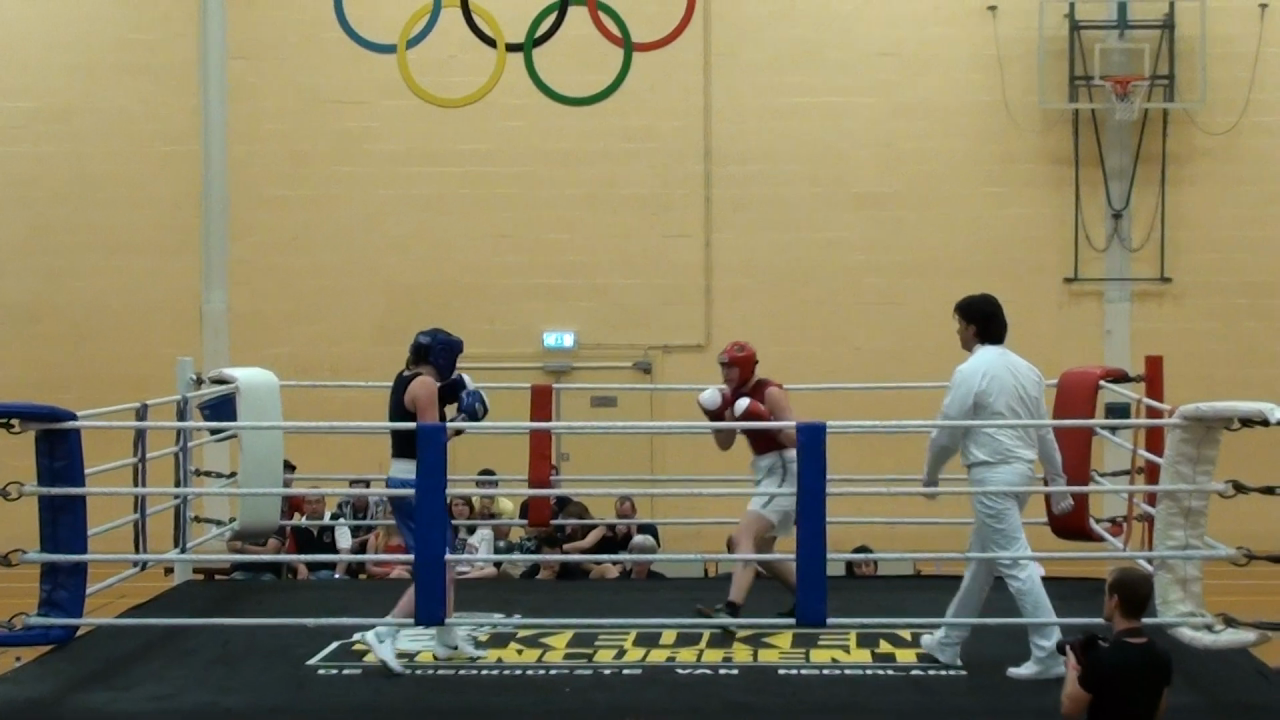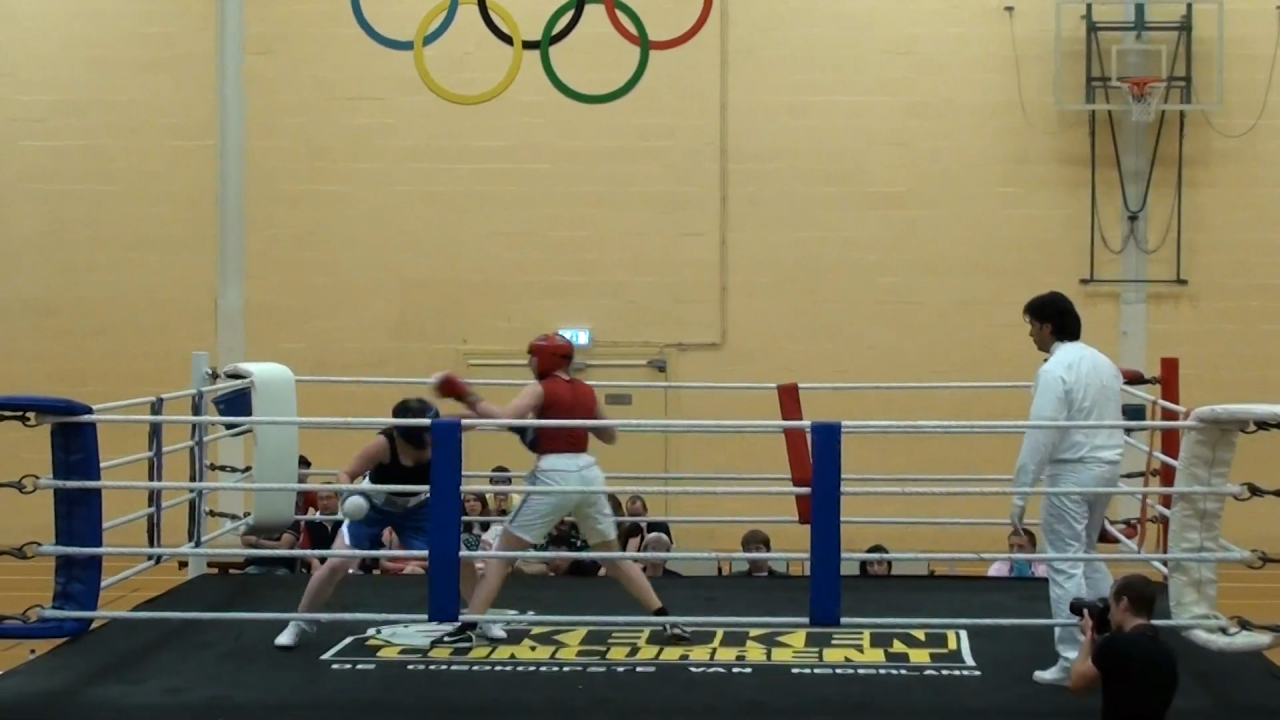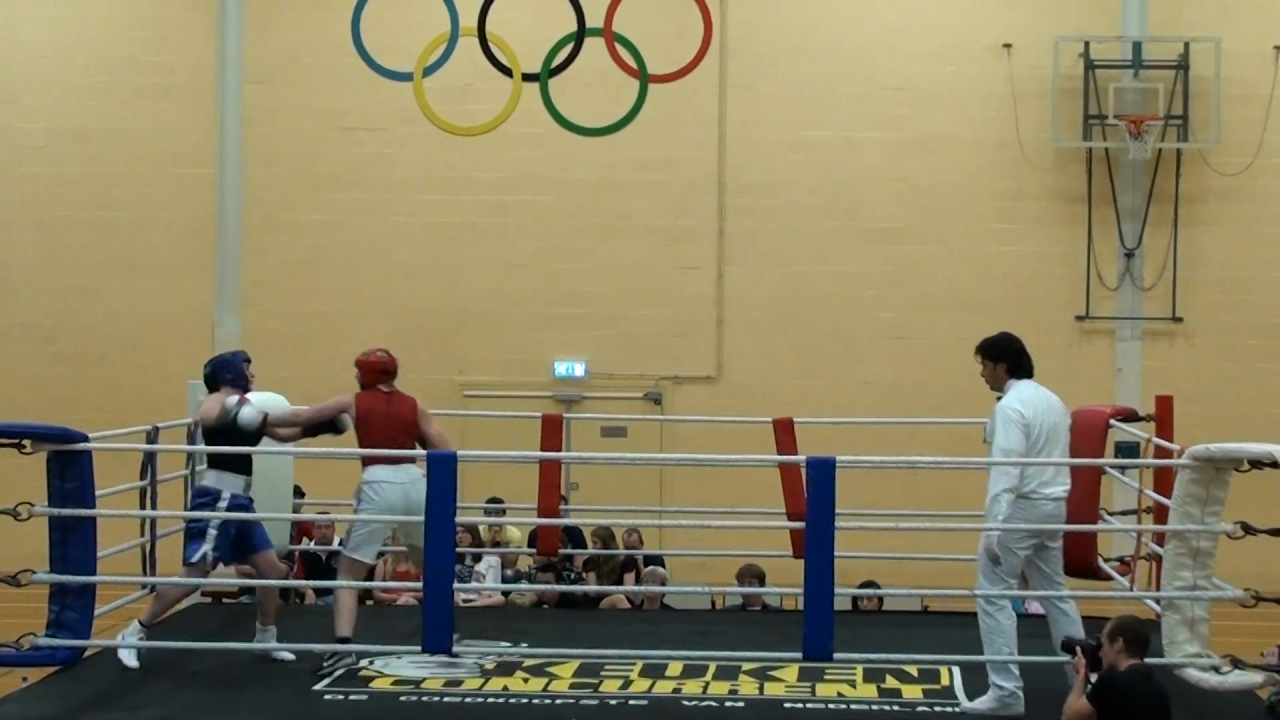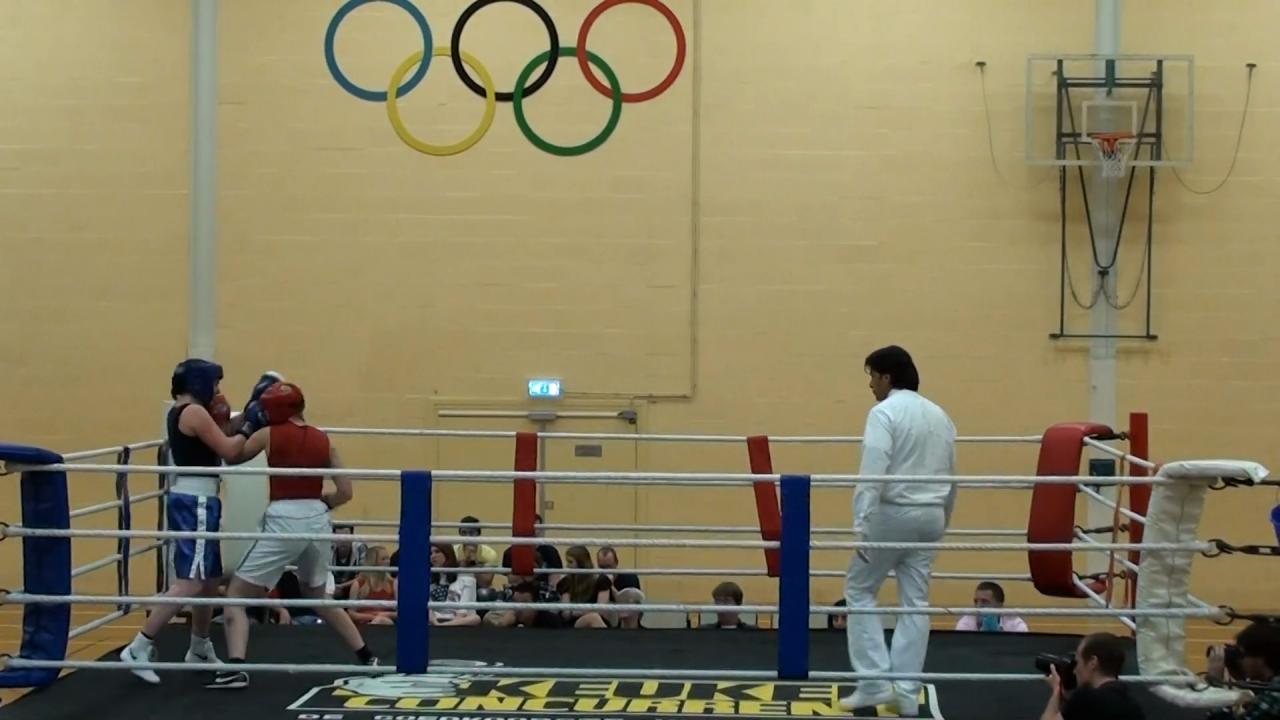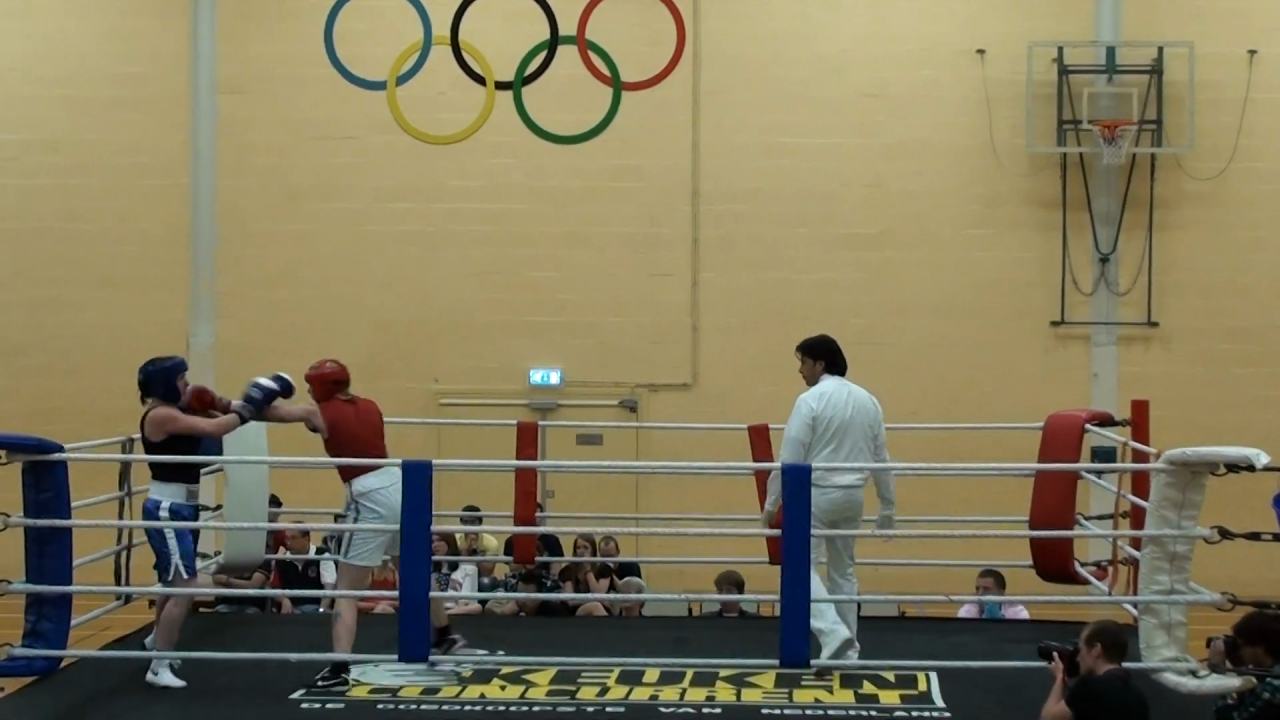
dt=1s
person 1, frame 1
left shoulder: (971, 372)
right shoulder: (1028, 371)
left elbow: (948, 431)
right elbow: (1044, 433)
left wrist: (931, 473)
right wrist: (1058, 483)
left hip: (993, 476)
right hip: (1021, 473)
left knee: (1015, 564)
right knee: (983, 557)
left ankle: (1049, 654)
right ankle: (949, 642)
person 1, frame 2
left shoulder: (1055, 370)
right shoulder: (1104, 364)
left elbow: (1040, 438)
left wrist: (1021, 494)
left hip: (1072, 474)
right hip: (1106, 470)
left knee: (1065, 567)
right knee: (1088, 559)
left ankle: (1074, 662)
person 1, frame 3
left shoulder: (1010, 406)
right shoulder: (1053, 402)
left elbow: (1006, 471)
left wrist: (993, 527)
left hip: (1022, 510)
right hip: (1053, 507)
left knee: (993, 595)
right knee: (1055, 593)
person 1, frame 4
left shoulder: (884, 412)
right shoulder: (939, 416)
left elbow: (872, 474)
right elbow: (950, 479)
left wrist: (861, 525)
right wrist: (941, 523)
left hip: (893, 513)
right hip: (930, 516)
left knee: (859, 591)
right knee: (915, 603)
left ankle: (874, 682)
right ankle: (906, 693)
person 1, frame 5
left shoulder: (810, 400)
right shoulder: (868, 401)
left elbow: (790, 458)
right elbow: (881, 459)
left wrist: (772, 502)
right wrist: (887, 508)
left hip: (815, 495)
right hip: (852, 496)
right knee: (843, 571)
left ankle: (834, 636)
right ankle: (847, 648)
person 2, frame 1
left shoulder: (405, 380)
right shoulder: (425, 385)
left wrist: (450, 396)
right wrist: (464, 417)
left hip: (405, 483)
right hip: (417, 486)
left ankle: (448, 640)
right ankle: (384, 634)
person 2, frame 2
left shoulder: (431, 434)
right shoulder: (383, 443)
right elbow: (345, 474)
left hip: (414, 507)
right hip: (374, 506)
right knee: (336, 565)
right ankle: (299, 625)
person 2, frame 3
left shoulder: (245, 406)
right shoulder: (217, 401)
left elbow: (281, 435)
right elbow: (205, 417)
left wrist: (316, 427)
right wrist: (233, 413)
left hip: (238, 501)
right hip: (216, 498)
left knee: (272, 568)
right knee: (193, 576)
left ankle: (266, 638)
right ankle: (134, 633)
person 2, frame 4
left shoulder: (179, 413)
right shoulder: (195, 412)
left elbow: (213, 447)
right elbow: (230, 452)
left wrist: (224, 418)
right wrist: (250, 424)
left hip: (192, 501)
right hip: (195, 503)
left knee: (210, 582)
right knee: (189, 585)
left ankle: (200, 650)
right ankle: (139, 649)
person 2, frame 5
left shoulder: (177, 414)
right shoulder: (160, 416)
left elbow: (213, 422)
right elbow: (214, 428)
right wrist: (251, 407)
left hip: (182, 509)
right hip: (167, 510)
left knee: (177, 584)
right knee: (183, 587)
left ankle: (157, 640)
right ankle: (158, 666)
person 3, frame 1
left shoulder: (771, 393)
right shoulder: (734, 395)
left elbow: (796, 438)
right elbow: (724, 444)
left wrist: (766, 419)
right wrist: (715, 417)
left hip: (785, 474)
right hip: (768, 474)
left knee: (742, 538)
right knee: (762, 550)
left ankle: (730, 611)
person 3, frame 2
left shoulder: (539, 389)
right shoulder: (586, 392)
left elbow: (503, 415)
right elbow: (610, 437)
left wrist: (467, 396)
left hip: (554, 479)
right hip: (588, 476)
left knee: (502, 554)
right knee: (614, 559)
left ankle: (467, 629)
right ankle: (667, 621)
person 3, frame 3
left shoulder: (355, 401)
right shoulder: (414, 405)
left elbow: (302, 418)
right elbow: (443, 450)
left wrist: (263, 419)
left hip: (378, 490)
right hip: (417, 486)
left knee: (348, 577)
left ankle: (343, 647)
person 3, frame 4
left shoulder: (269, 434)
right shoulder: (323, 440)
left elbow: (234, 456)
right elbow: (345, 492)
left hip: (283, 524)
right hip: (318, 523)
left knee: (236, 597)
right knee: (319, 598)
left ankle: (236, 669)
right ankle: (366, 658)
person 3, frame 5
left shoulder: (316, 411)
right shoulder: (369, 407)
left elbow: (266, 413)
left hip: (370, 500)
right hip: (397, 489)
left knee: (345, 590)
left ankle: (339, 669)
right ankle: (445, 636)
